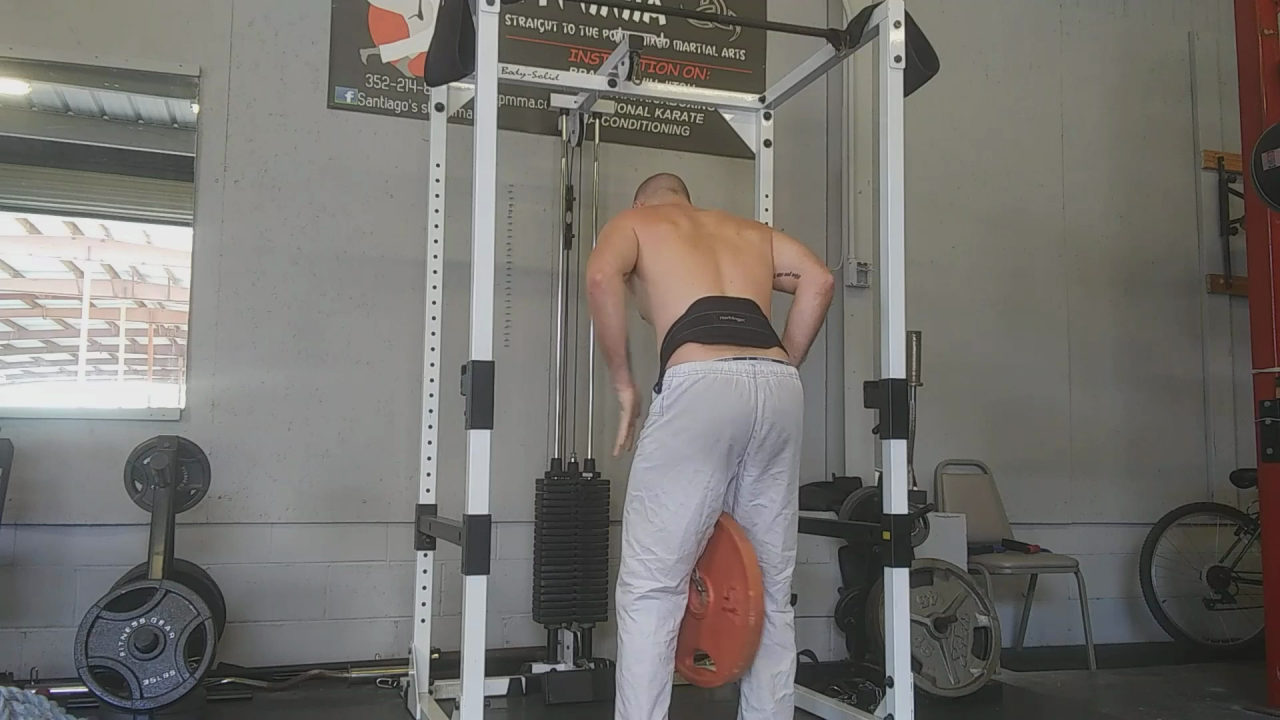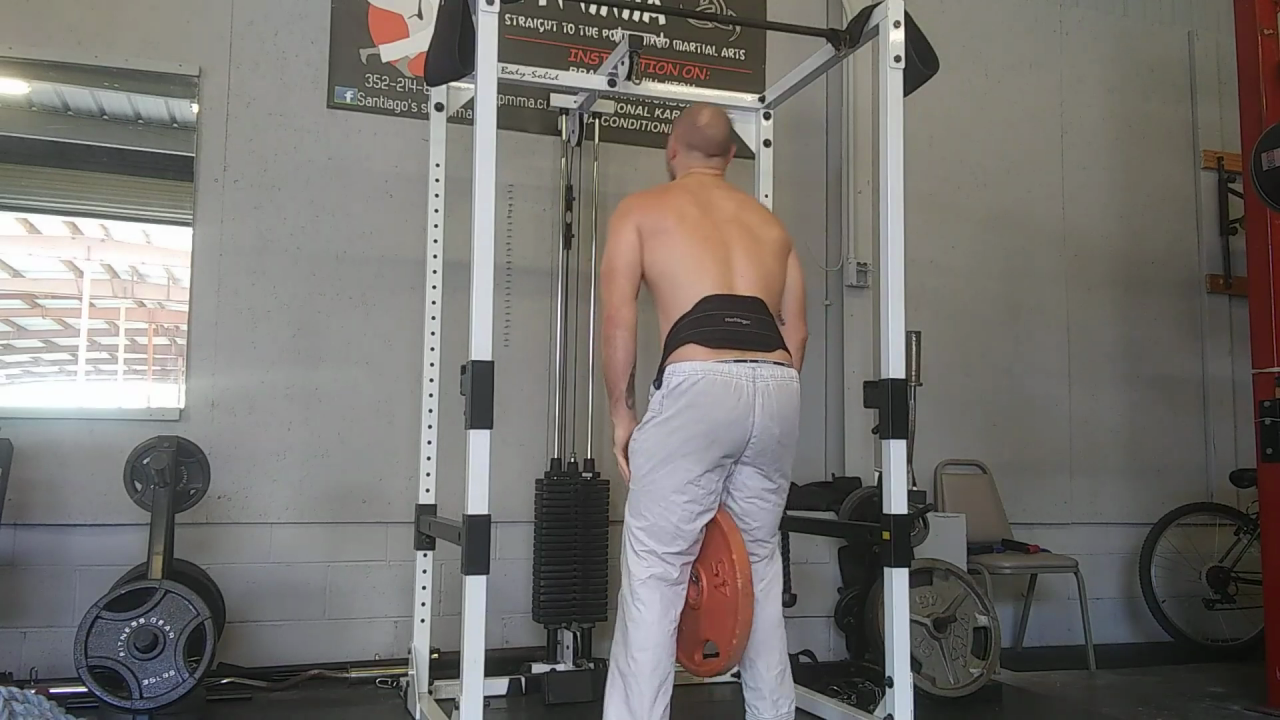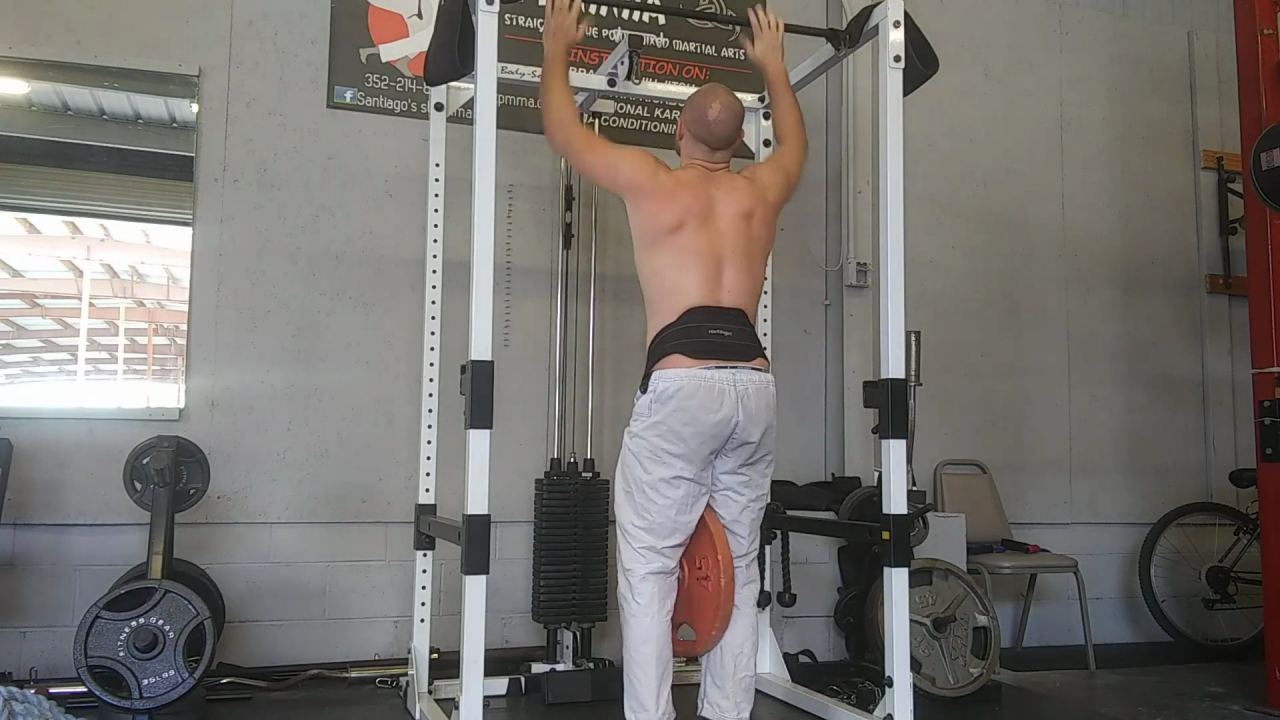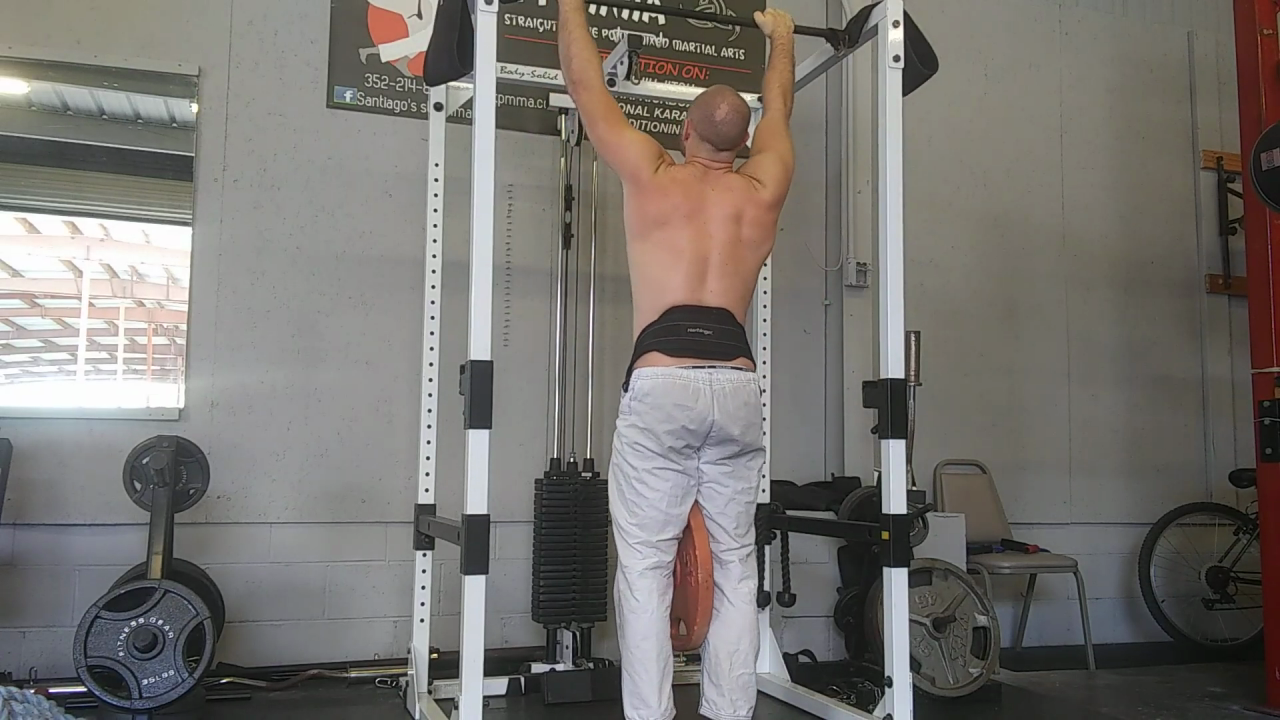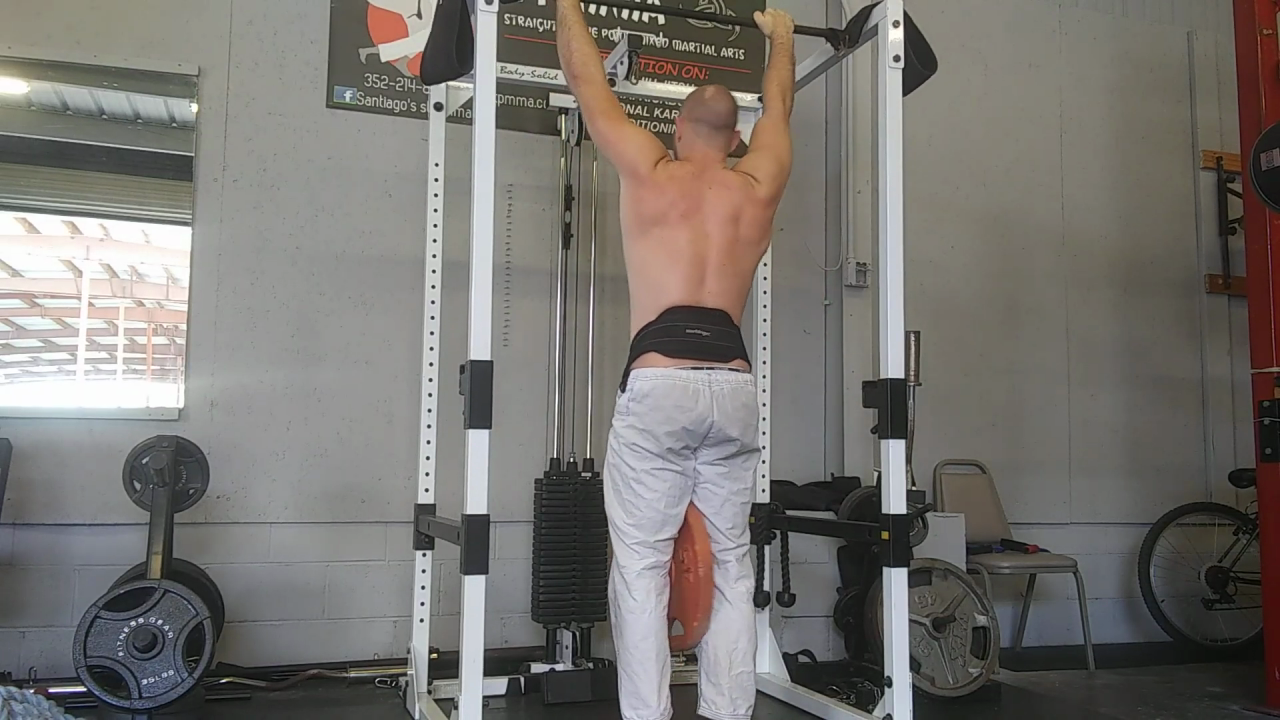
dt=1s
person 1, frame 1
left shoulder: (634, 221)
right shoulder: (749, 230)
left elbow: (602, 276)
right elbow: (818, 280)
left wrist: (624, 384)
left hip: (701, 385)
right hip: (778, 387)
left knee: (651, 582)
right knee: (770, 584)
person 1, frame 2
left shoulder: (641, 208)
right shoulder: (768, 220)
left elbow: (618, 315)
right elbow: (795, 332)
left wrist: (621, 412)
left hip: (699, 384)
right hip: (778, 385)
left knee: (655, 573)
right knee: (759, 569)
person 1, frame 3
left shoulder: (647, 182)
right shoulder: (761, 193)
left elbow: (562, 128)
right elbow: (796, 144)
right wrist: (772, 67)
left hip: (680, 386)
right hip: (753, 387)
left knee: (647, 568)
right knee: (737, 570)
person 1, frame 4
left shoulder: (650, 174)
right shoulder: (763, 190)
left elbow: (586, 87)
right elbow: (778, 109)
left hip: (661, 384)
right hip: (736, 387)
left knee: (644, 567)
right knee: (734, 566)
person 1, frame 5
left shoulder: (649, 170)
right shoulder: (759, 186)
left elbow: (588, 84)
right elbow: (778, 107)
left hip: (658, 385)
right hip: (733, 388)
left knee: (640, 566)
right knee: (729, 567)
